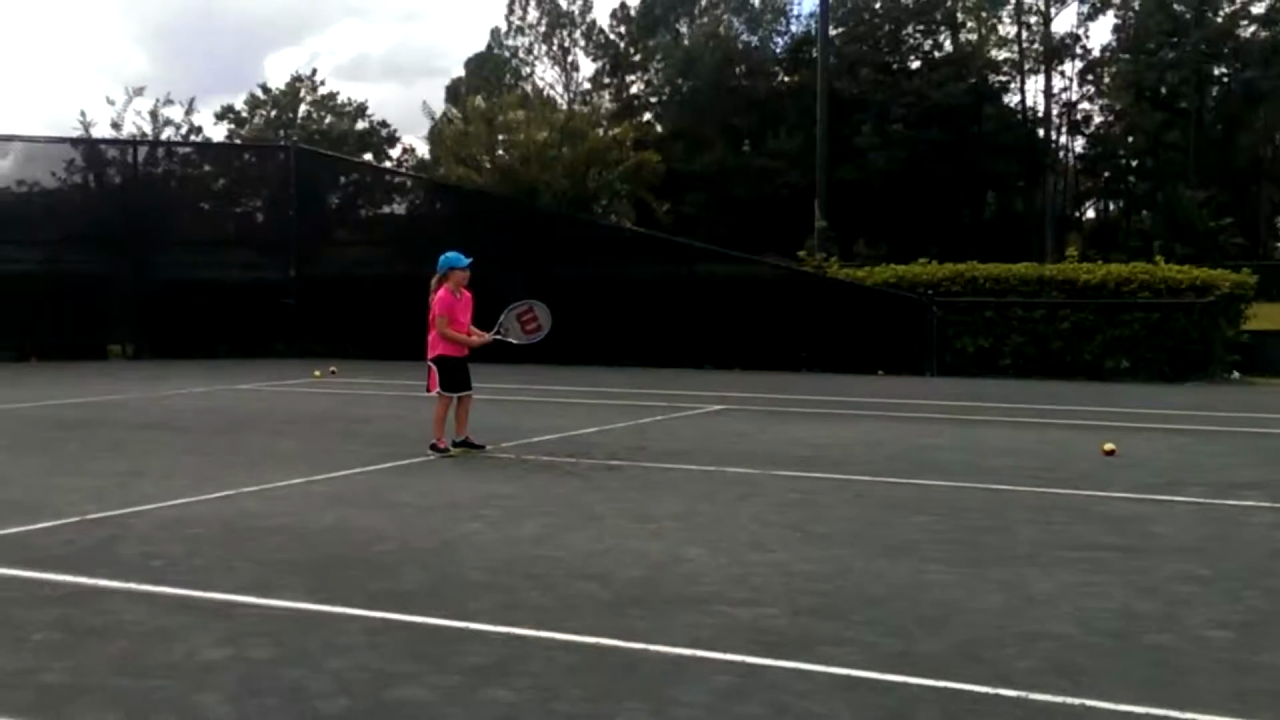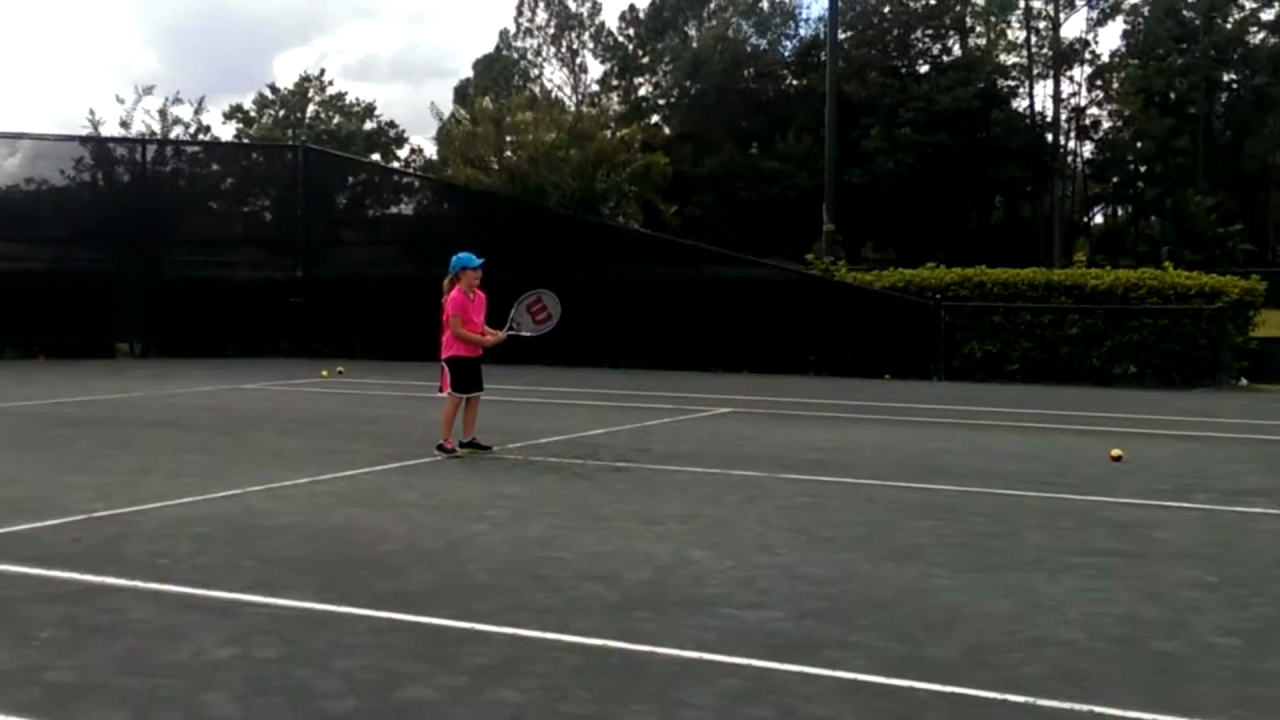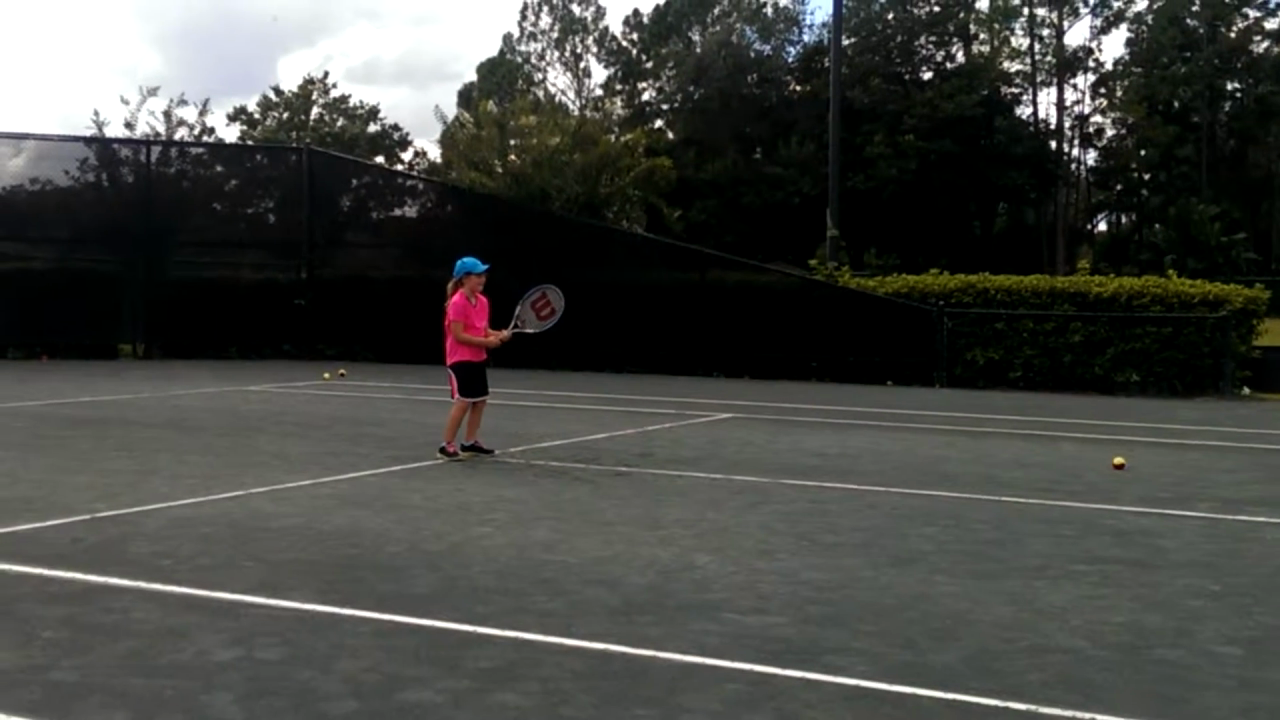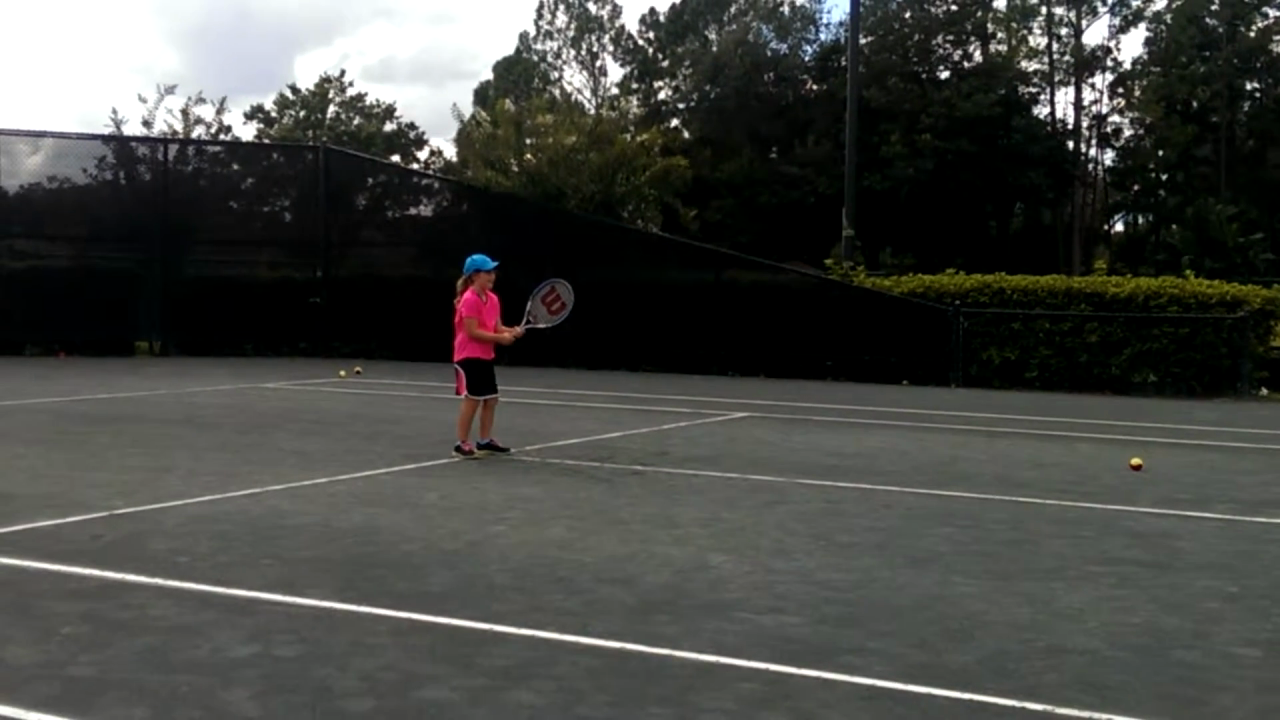
dt=0.3s
person 1, frame 1
left shoulder: (466, 296)
right shoulder: (443, 297)
right elbow: (442, 330)
left wrist: (480, 335)
right wrist: (469, 341)
left hip: (459, 355)
right hip: (443, 355)
left knee: (465, 396)
right knee: (445, 397)
left ankle: (461, 438)
right ankle: (437, 441)
person 1, frame 2
left shoulder: (480, 296)
right shoulder: (456, 297)
right elbow: (456, 330)
left wrist: (493, 334)
right wrist: (482, 340)
left hip: (473, 355)
right hip: (456, 355)
left knee: (474, 397)
right knee: (455, 398)
left ankle: (468, 439)
right ankle: (444, 442)
person 1, frame 3
left shoulder: (482, 301)
right shoulder: (458, 302)
right elbow: (458, 335)
left wrist: (498, 335)
right wrist: (486, 342)
left hip: (478, 359)
right hip: (461, 360)
left knee: (480, 401)
right knee: (463, 402)
left ankle: (470, 442)
right ankle: (447, 444)
person 1, frame 4
left shoulder: (493, 299)
right shoulder: (469, 299)
left elbow: (496, 327)
right elbow: (472, 331)
left wrist: (511, 331)
right wrist: (500, 338)
left hip: (486, 357)
right hip: (470, 357)
left knee: (491, 399)
right knee: (472, 399)
left ankle: (485, 440)
right ankle: (461, 443)
